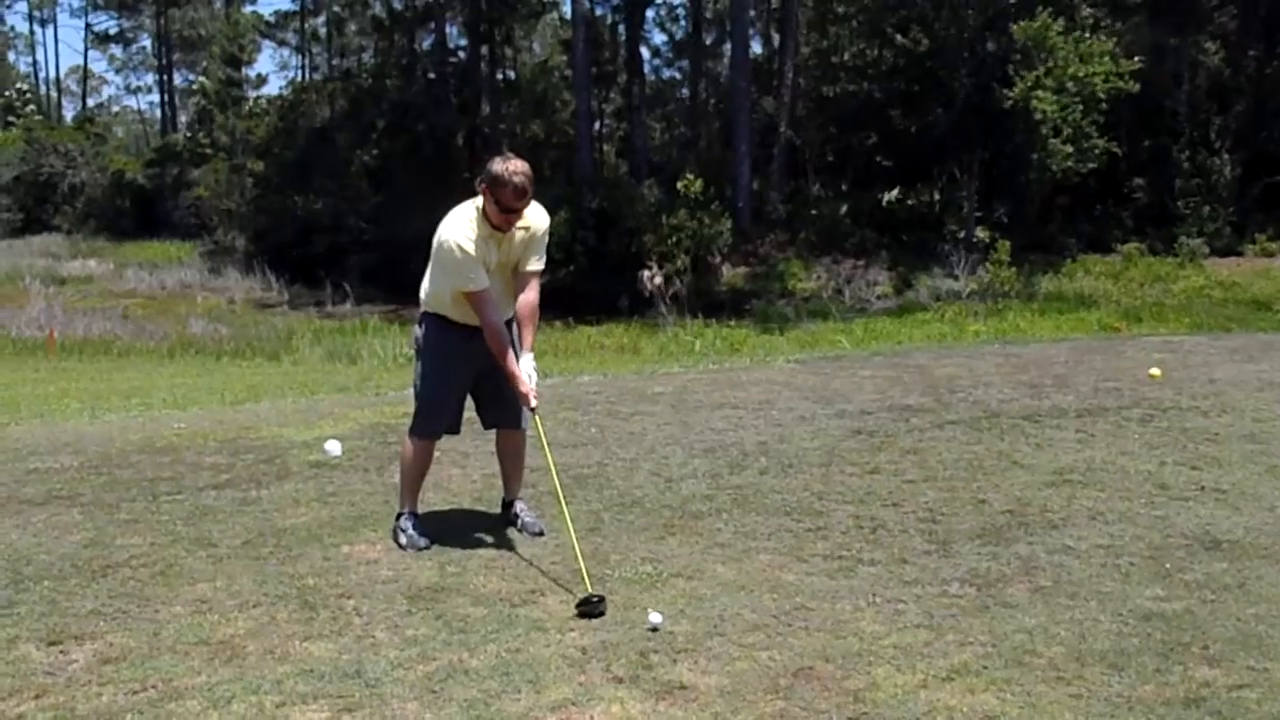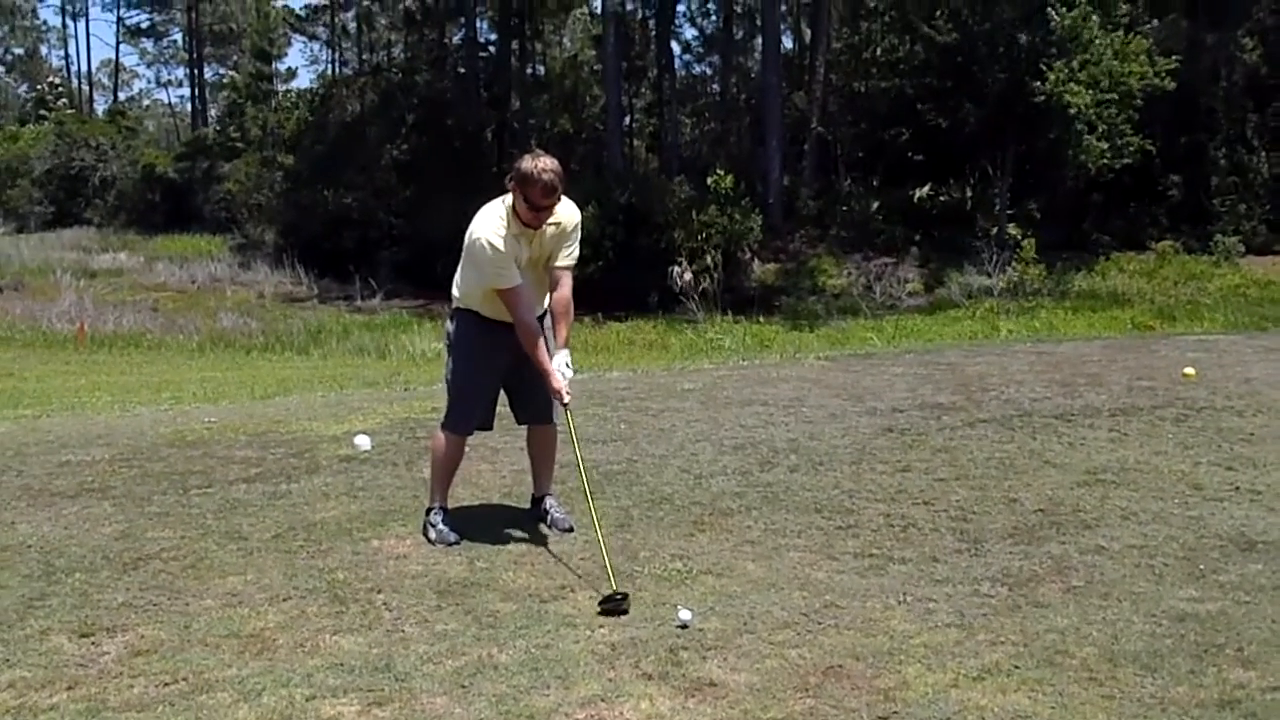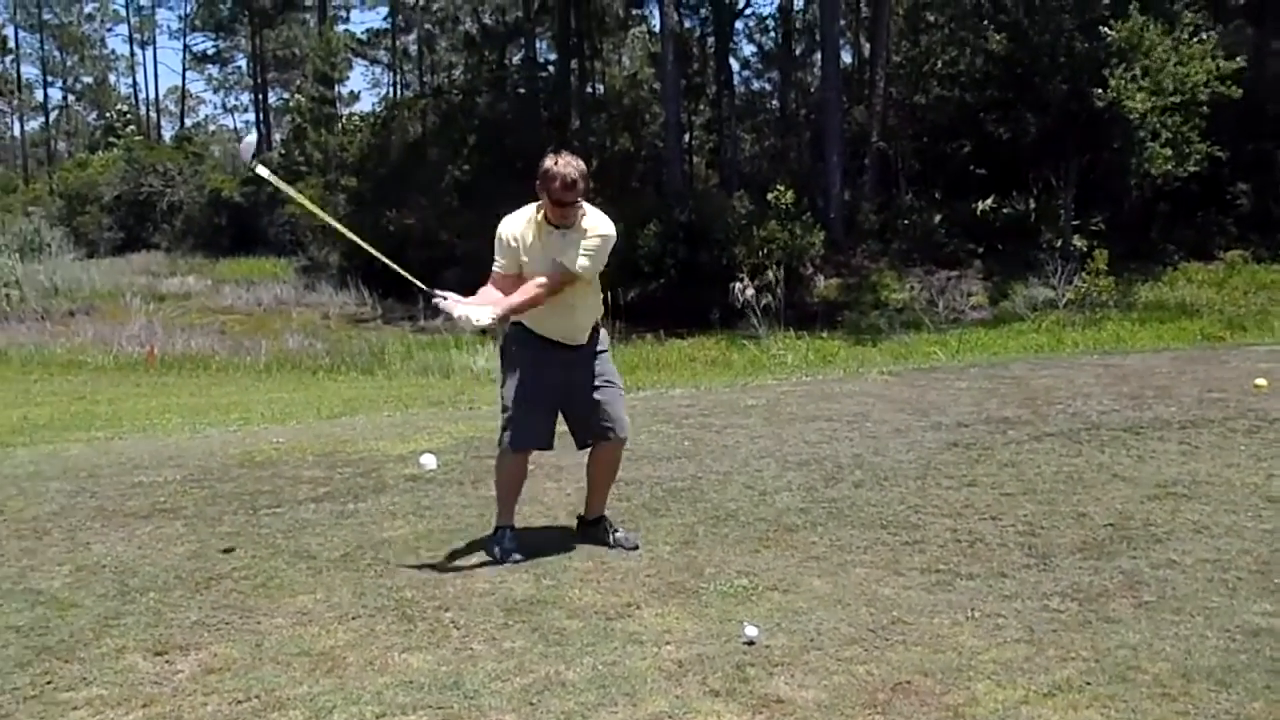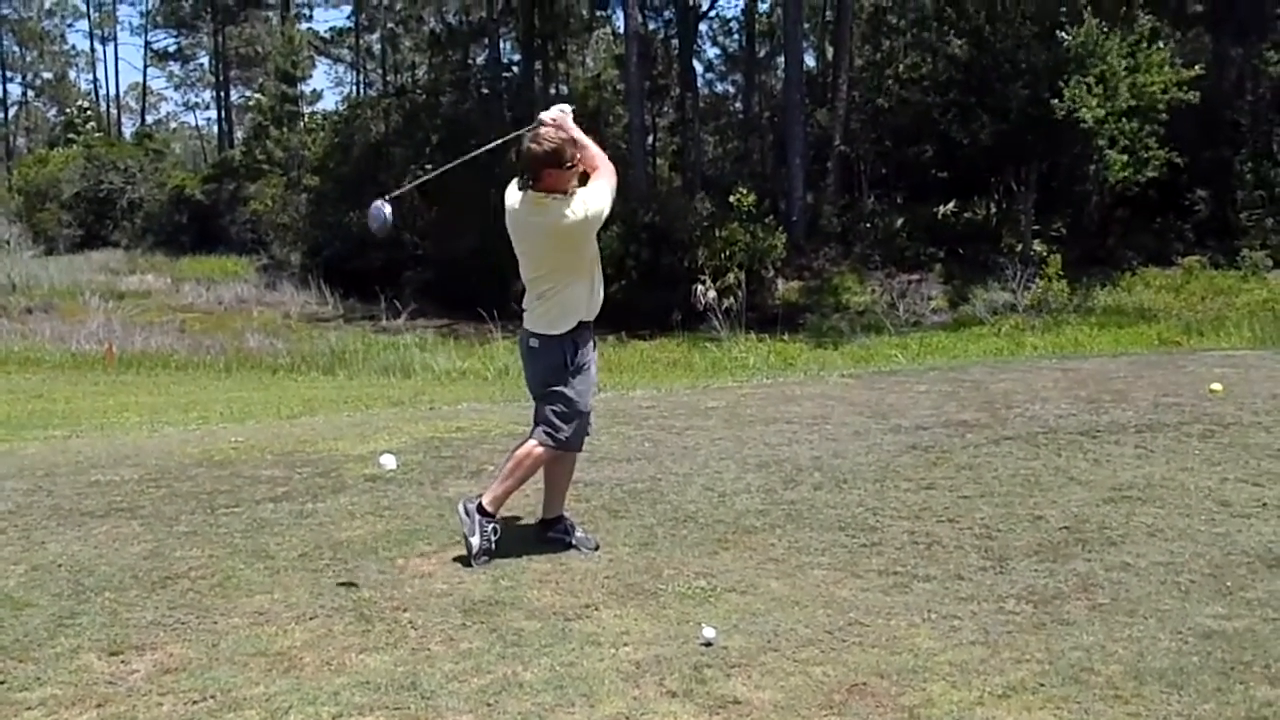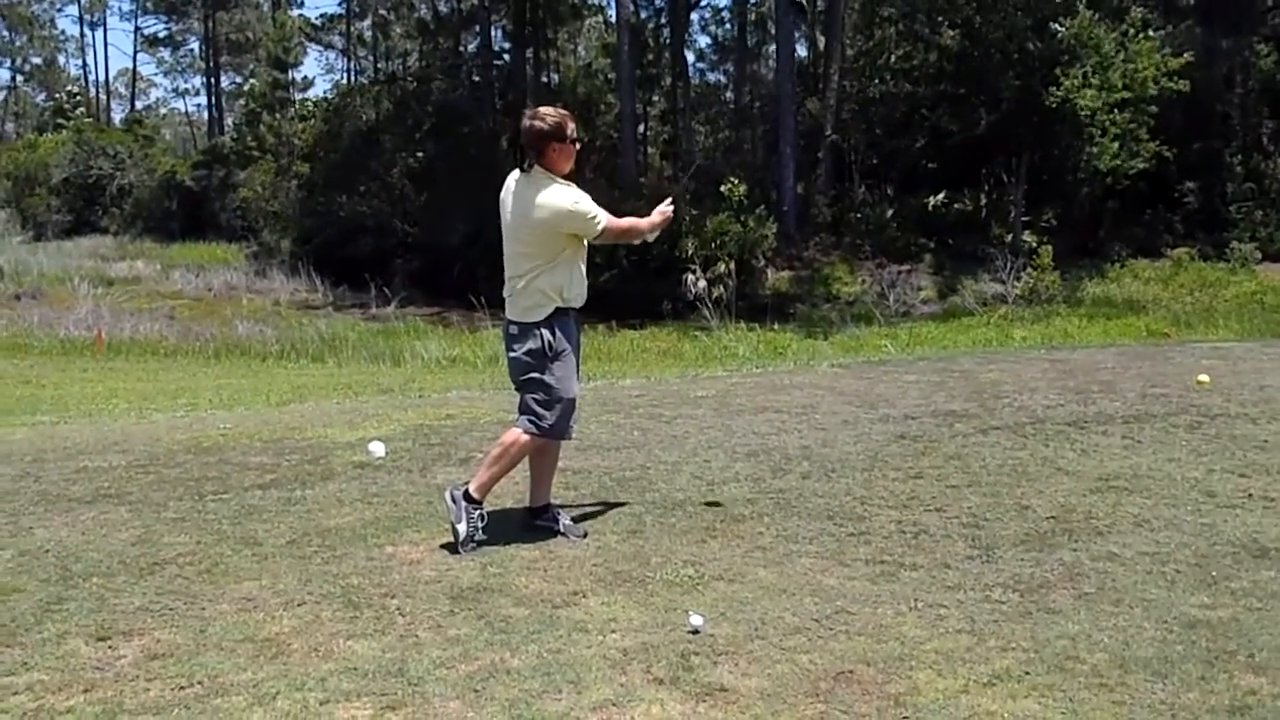
dt=1s
person 1, frame 1
left shoulder: (536, 221)
right shoulder: (457, 235)
left elbow: (527, 290)
right elbow: (486, 312)
left wrist: (526, 356)
right wrist: (514, 377)
left hip: (499, 325)
right hip: (447, 328)
left knee: (513, 419)
right knee: (427, 425)
left ankle: (513, 502)
right ankle: (406, 514)
person 1, frame 2
left shoulder: (568, 216)
right shoulder: (488, 233)
left elbow: (560, 286)
right elbow: (519, 311)
left wrist: (561, 352)
right wrist: (547, 372)
left hip: (532, 322)
right hip: (478, 323)
left knee: (544, 413)
right knee: (459, 420)
left ankle: (542, 498)
right ankle: (436, 509)
person 1, frame 3
left shoulder: (599, 230)
right shoulder: (515, 226)
left elbow: (548, 286)
right elbow: (498, 286)
left wrist: (495, 311)
right wrist: (471, 305)
left hip: (584, 344)
right hip: (530, 344)
left knee: (612, 434)
right knee: (518, 440)
left ankle: (593, 520)
right ankle: (504, 528)
person 1, frame 4
left shoulder: (515, 199)
right shoulder: (576, 215)
right elbow: (606, 171)
left wrist: (556, 133)
right wrist: (572, 129)
left hip: (544, 332)
right hip: (565, 338)
left knee: (567, 429)
right knee: (554, 432)
left ankle: (553, 518)
right ankle: (484, 508)
person 1, frame 5
left shoulder: (517, 184)
right shoulder: (563, 200)
right elbow: (616, 229)
left wrist: (637, 229)
right wrist: (654, 222)
left hip: (535, 317)
right hip: (545, 323)
left knee: (554, 416)
right knee: (540, 420)
left ankle: (540, 506)
right ankle: (471, 496)
